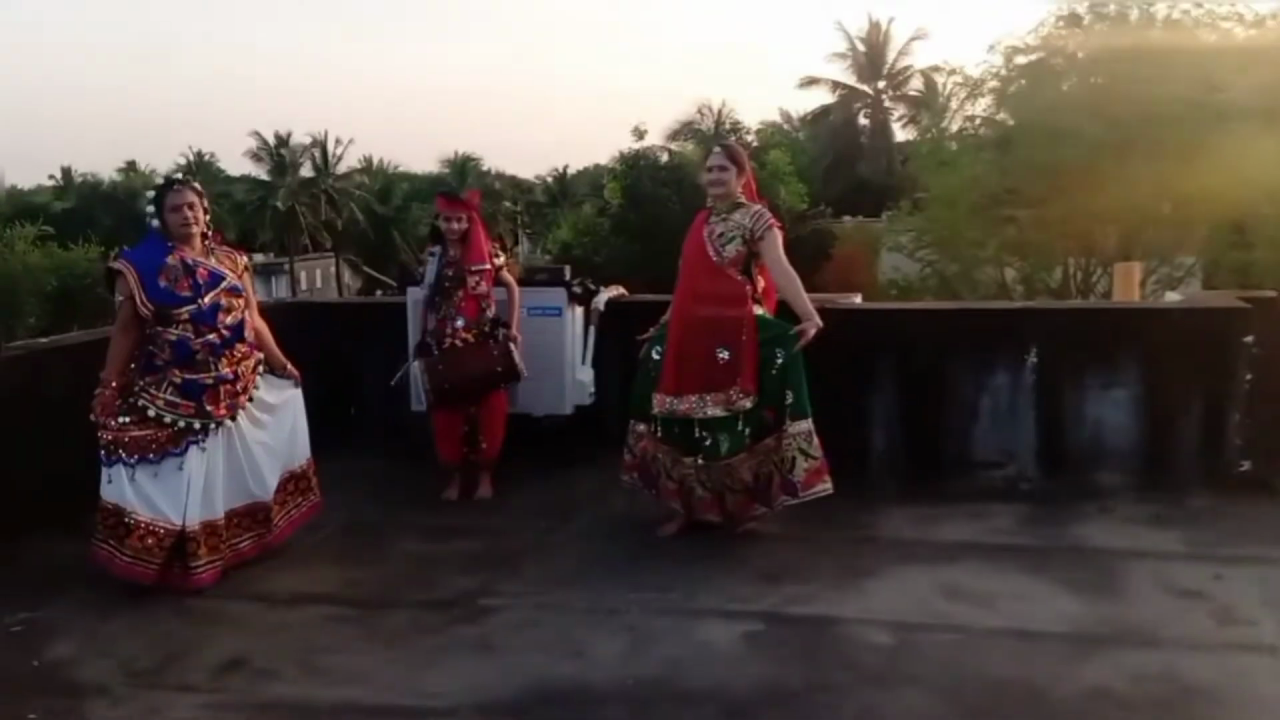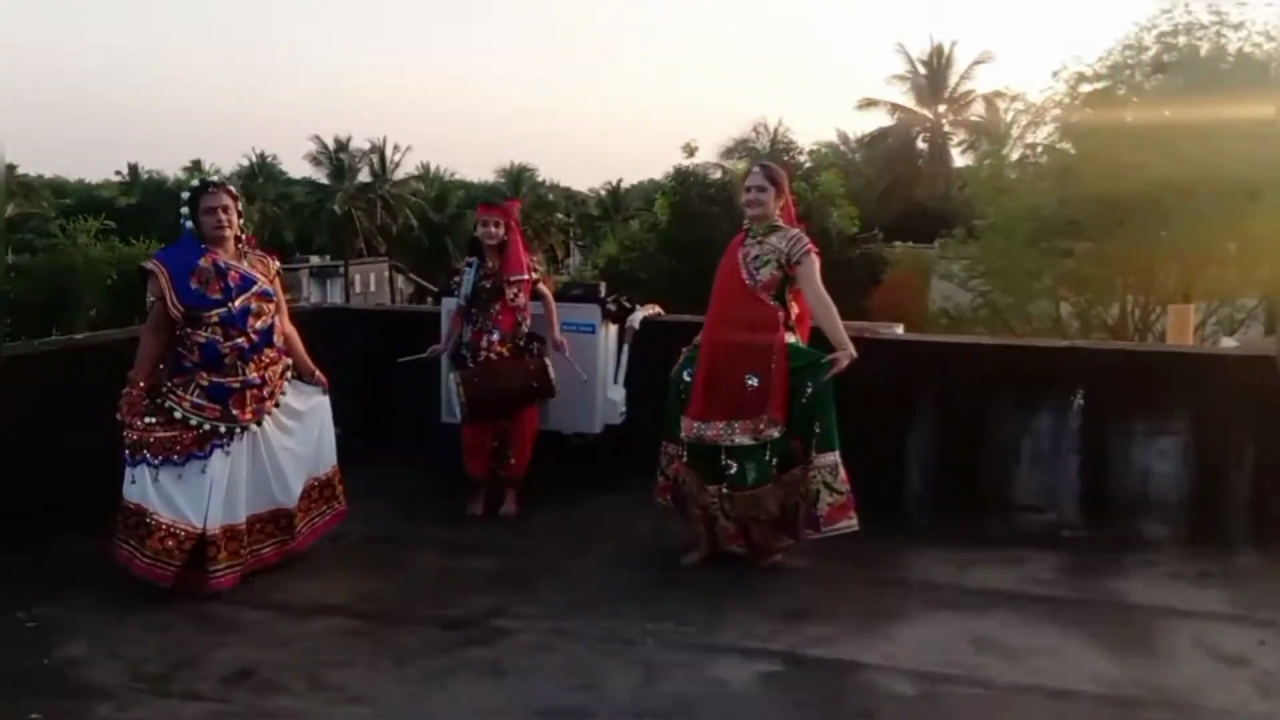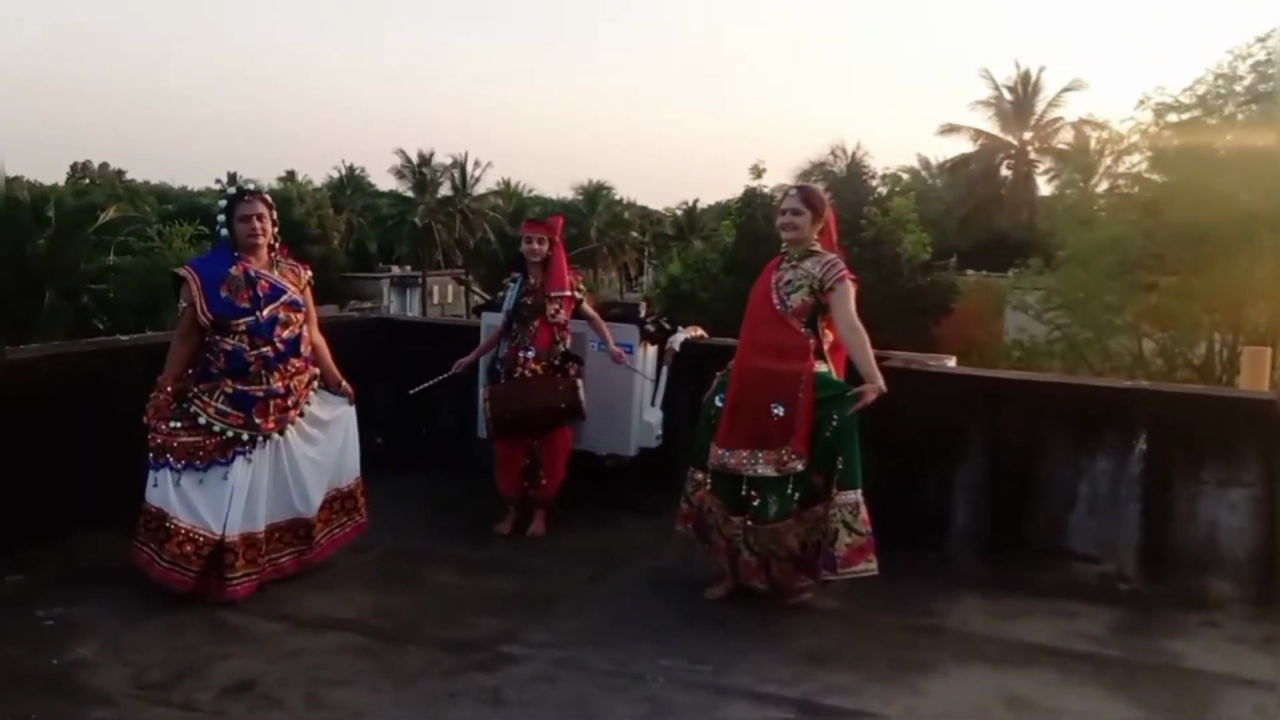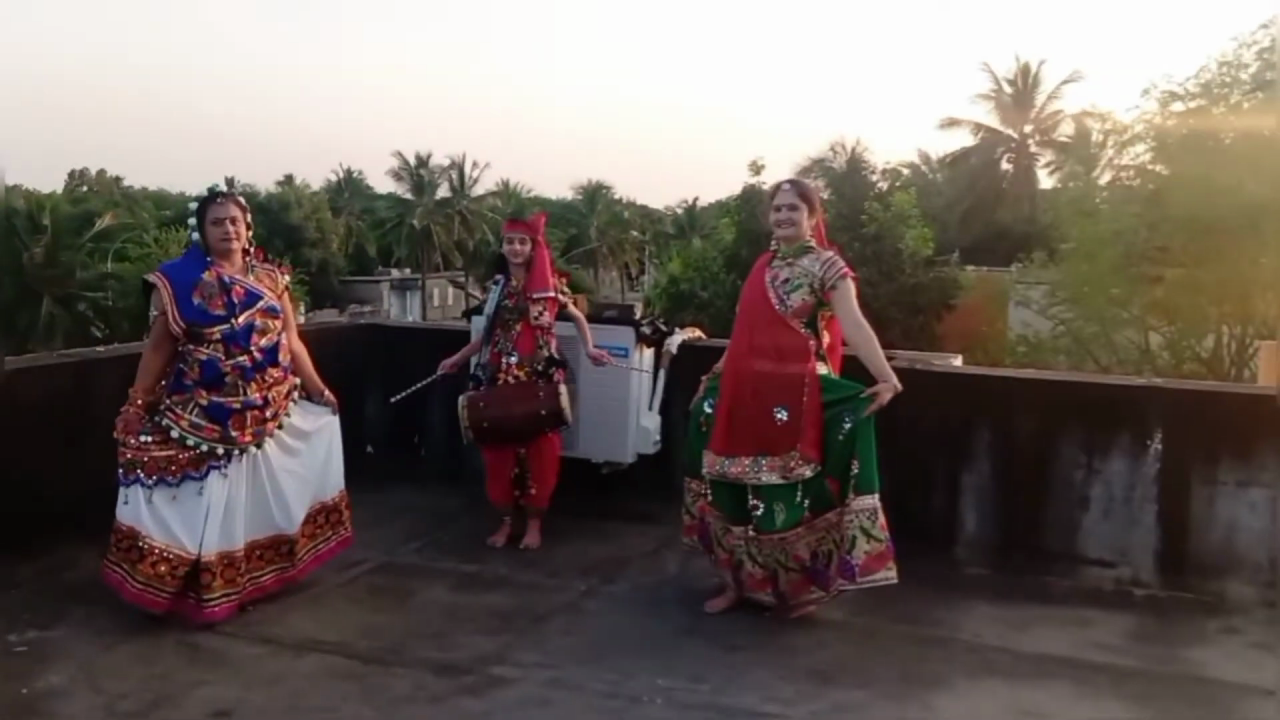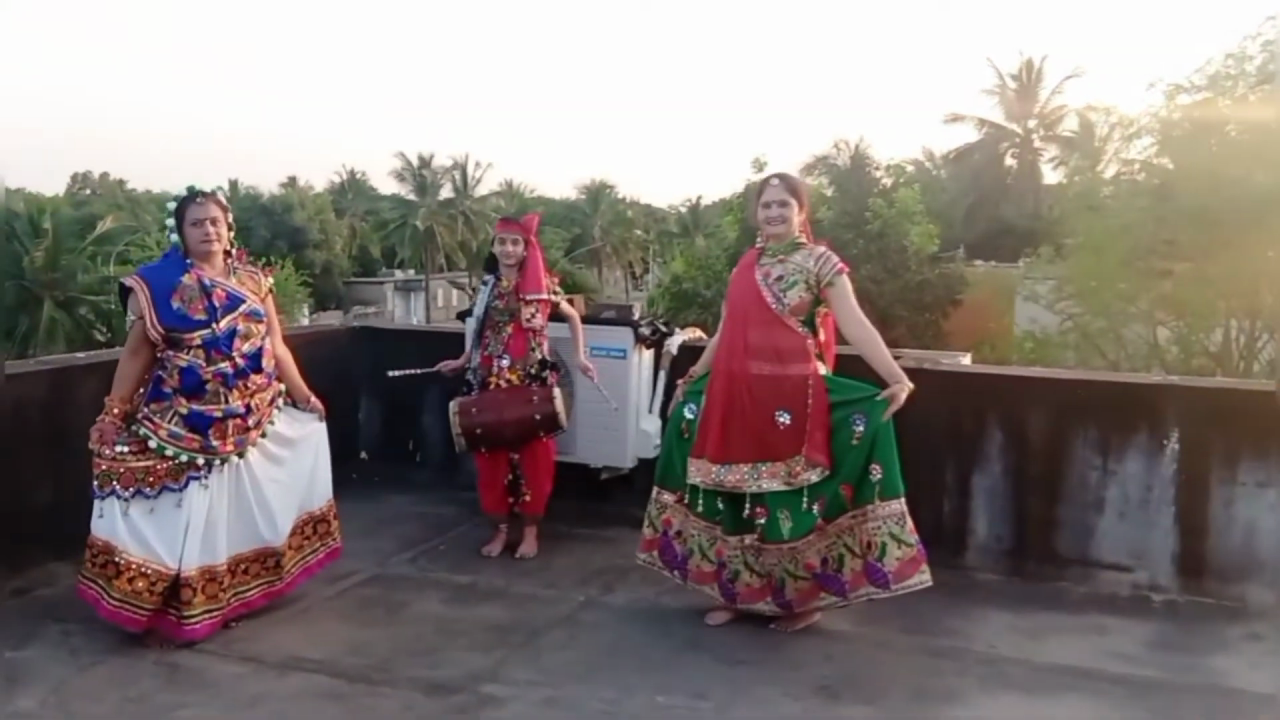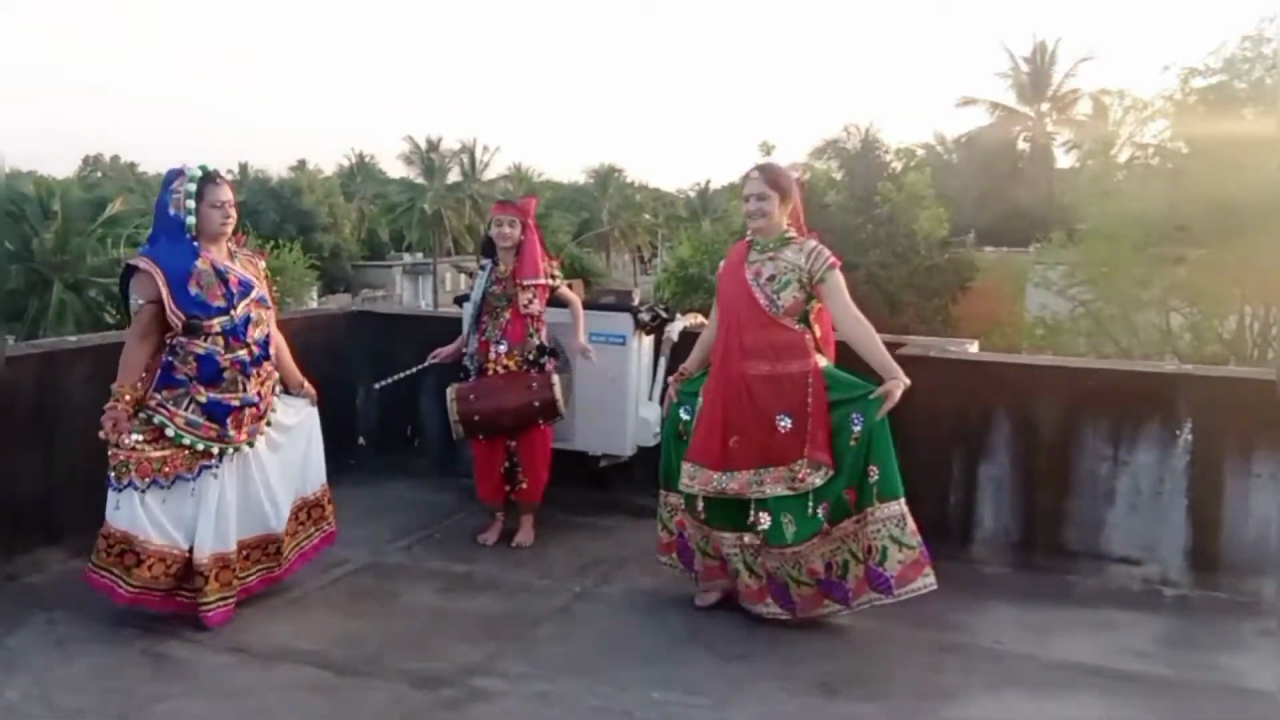
dt=0.7s
person 1, frame 1
left shoulder: (231, 261)
right shoulder: (143, 266)
left elbow: (253, 320)
right elbow: (126, 330)
left wrist: (281, 364)
right wrist: (108, 390)
left hip: (235, 388)
right hip: (174, 395)
left knee: (235, 471)
right knee: (181, 478)
left ankle: (235, 542)
right ankle: (187, 556)
person 1, frame 2
left shoulder: (263, 266)
right shoulder: (175, 268)
left elbow: (283, 326)
right elbow: (156, 331)
left wrist: (309, 372)
right wrist: (136, 389)
left hip: (262, 394)
right hip: (201, 398)
left knee: (258, 476)
right knee: (207, 480)
left ankle: (259, 549)
right ankle: (209, 562)
person 1, frame 3
left shoulder: (295, 274)
right shoulder: (207, 275)
left elbow: (312, 334)
right elbow: (186, 337)
left wrist: (336, 381)
right wrist: (164, 394)
left hip: (289, 402)
right hip: (227, 404)
left knee: (279, 485)
right knee: (227, 487)
left ankle: (275, 557)
right ankle: (227, 569)
person 1, frame 4
left shoulder: (271, 278)
right shoulder: (179, 281)
left elbow: (291, 341)
right elbow: (159, 347)
left wrist: (317, 390)
right wrist: (136, 407)
left hip: (268, 414)
right hip: (202, 417)
left knee: (259, 499)
right knee: (207, 503)
left ankle: (254, 579)
right ankle: (203, 591)
person 1, frame 5
left shoulder: (254, 281)
right shoulder: (157, 284)
left elbow: (275, 346)
right elbow: (137, 353)
left wrist: (304, 396)
right wrist: (113, 415)
left hip: (249, 421)
right hip: (183, 426)
left knee: (241, 512)
right knee: (183, 516)
left ankle: (231, 599)
right ankle: (174, 613)
person 1, frame 6
left shoulder: (249, 264)
right shoulder: (162, 266)
left elbow: (268, 330)
right elbow: (142, 338)
left wrist: (296, 382)
right wrist: (121, 402)
left hip: (247, 408)
right hip: (188, 411)
left knee: (243, 499)
right knee: (190, 500)
left ankle: (226, 587)
right ankle: (185, 593)
person 2, frame 1
left shoulder: (756, 217)
right shoulder: (701, 220)
left elbow: (779, 269)
left wrist: (809, 316)
right wrist: (667, 324)
left hip: (736, 333)
right hip: (691, 334)
left knee: (735, 421)
right knee: (685, 422)
left ankle: (740, 504)
right ankle: (686, 505)
person 2, frame 2
left shoulder: (793, 242)
right shoulder: (738, 242)
left elbow: (815, 297)
left wrist: (844, 347)
right wrist: (700, 345)
left hip: (768, 360)
right hip: (722, 358)
left knee: (764, 450)
right knee: (712, 448)
left ankle: (766, 538)
right ankle: (713, 534)
person 2, frame 3
left shoulder: (829, 267)
right shoulder: (775, 266)
left elbow: (849, 325)
left wrist: (873, 378)
right wrist: (732, 373)
left hip: (801, 389)
right hip: (755, 386)
left knee: (793, 480)
right knee: (741, 478)
left ankle: (795, 575)
right ankle: (740, 569)
person 2, frame 4
left shoulder: (827, 265)
right shoulder: (762, 265)
left elbow: (853, 325)
left wrist: (886, 377)
right wrist: (715, 375)
left hip: (798, 392)
right hip: (747, 391)
left knee: (792, 487)
right knee: (740, 485)
left ankle: (799, 586)
right ankle: (741, 580)
person 2, frame 5
left shoulder: (820, 262)
right shoulder: (745, 265)
left elbow: (855, 325)
right elbow: (726, 332)
left wrist: (896, 378)
right wrist: (692, 378)
left hip: (793, 395)
right hip: (737, 394)
left knee: (795, 494)
right knee: (735, 493)
left ankle: (804, 597)
right ankle: (738, 591)
person 2, frame 6
left shoulder: (810, 256)
right shoulder: (734, 258)
left elbow: (848, 320)
right elbow: (716, 326)
left wrist: (893, 374)
right wrist: (685, 374)
left hip: (792, 390)
right hip: (734, 390)
left knee: (794, 489)
right knee: (727, 483)
left ankle: (806, 593)
right ankle: (724, 574)
person 3, frame 1
left shoulder: (485, 252)
right shoulder: (433, 256)
left elbow: (511, 286)
right elbow: (428, 302)
left wrist: (512, 328)
right wrist: (423, 341)
right hip: (444, 345)
left knee: (486, 408)
right knee: (448, 410)
left ankle: (485, 475)
right ankle: (454, 476)
person 3, frame 2
left shoulder: (522, 264)
right shoulder: (469, 267)
left elbow: (546, 296)
right elbow: (461, 311)
left wrist: (554, 333)
right wrist: (447, 344)
left hip: (516, 355)
right hip: (477, 356)
left knee: (516, 422)
right knee: (477, 423)
left ankle: (511, 492)
right ankle: (480, 491)
person 3, frame 3
left shoulder: (566, 283)
right shoulder: (513, 283)
left elbow: (591, 315)
right elbow: (504, 329)
left wrist: (610, 346)
right wrist: (473, 356)
left hip: (553, 373)
right hip: (514, 371)
left knee: (550, 442)
right knee: (511, 439)
left ankle: (540, 512)
right ankle: (511, 509)
person 3, frame 4
left shoulder: (550, 284)
right shoulder: (497, 285)
left elbow: (576, 316)
left wrist: (589, 348)
right wrist: (458, 358)
left hip: (539, 377)
right hip: (500, 376)
left knee: (538, 450)
right knee: (500, 448)
left ankle: (534, 523)
right ankle: (505, 520)
person 3, frame 5
left shoulder: (542, 284)
right shoulder: (486, 286)
left elbow: (572, 316)
left wrist: (579, 357)
right wrist: (460, 363)
left hip: (532, 381)
right hip: (491, 380)
left knee: (532, 454)
right knee: (493, 453)
left ankle: (530, 531)
right ankle: (500, 529)
person 3, frame 6
left shoulder: (540, 268)
right shoulder: (484, 270)
left elbow: (573, 301)
left wrist: (579, 339)
right wrist: (456, 347)
left hip: (529, 367)
right hip: (489, 366)
left knee: (530, 441)
right knee: (490, 440)
left ankle: (527, 519)
right ankle: (497, 516)
